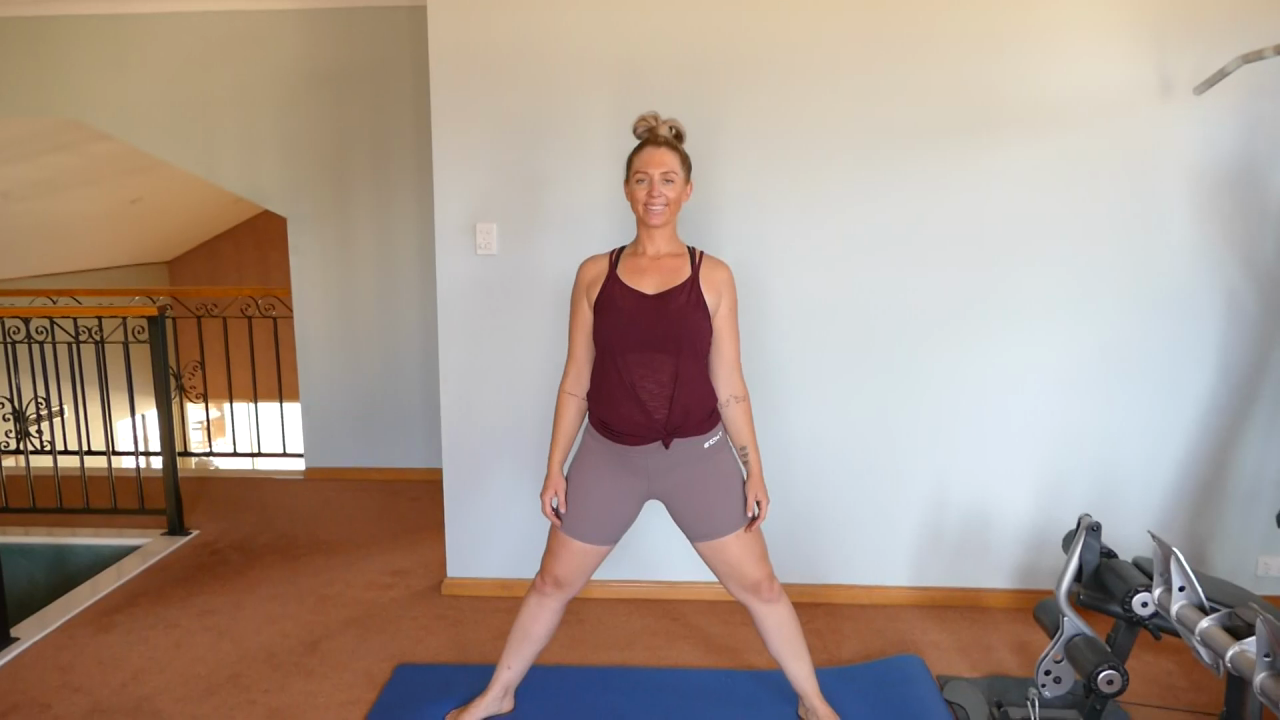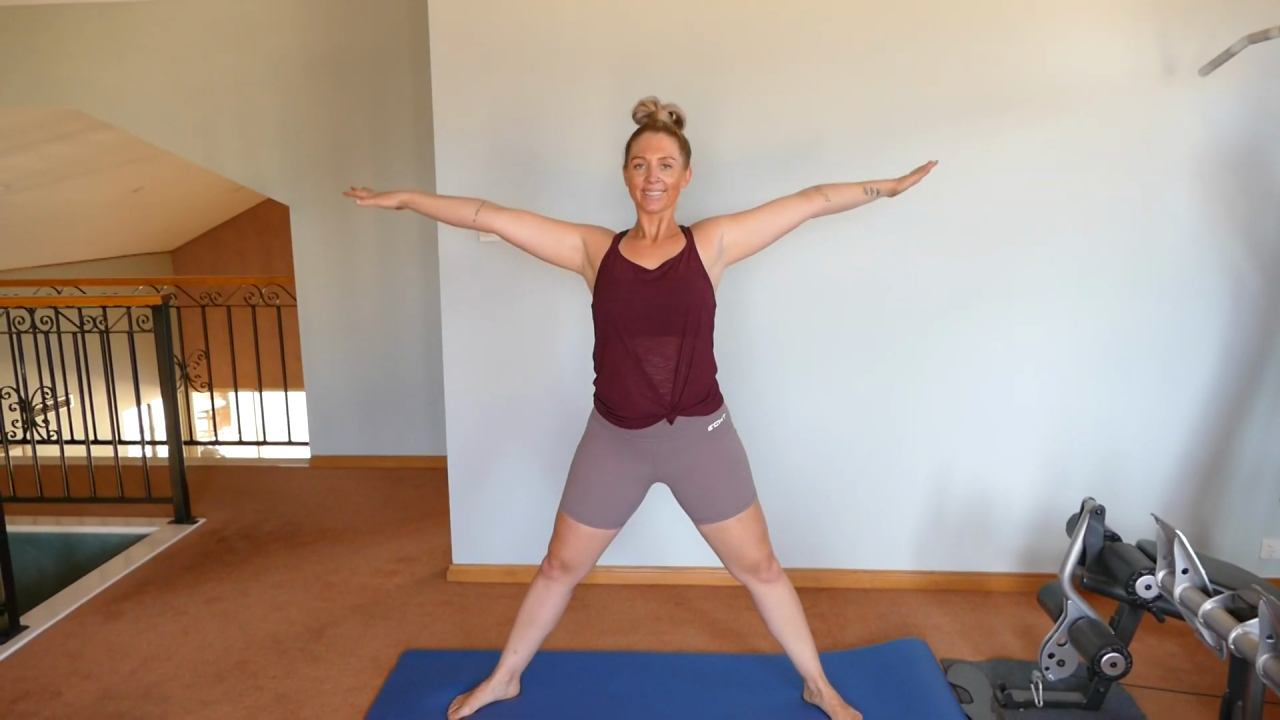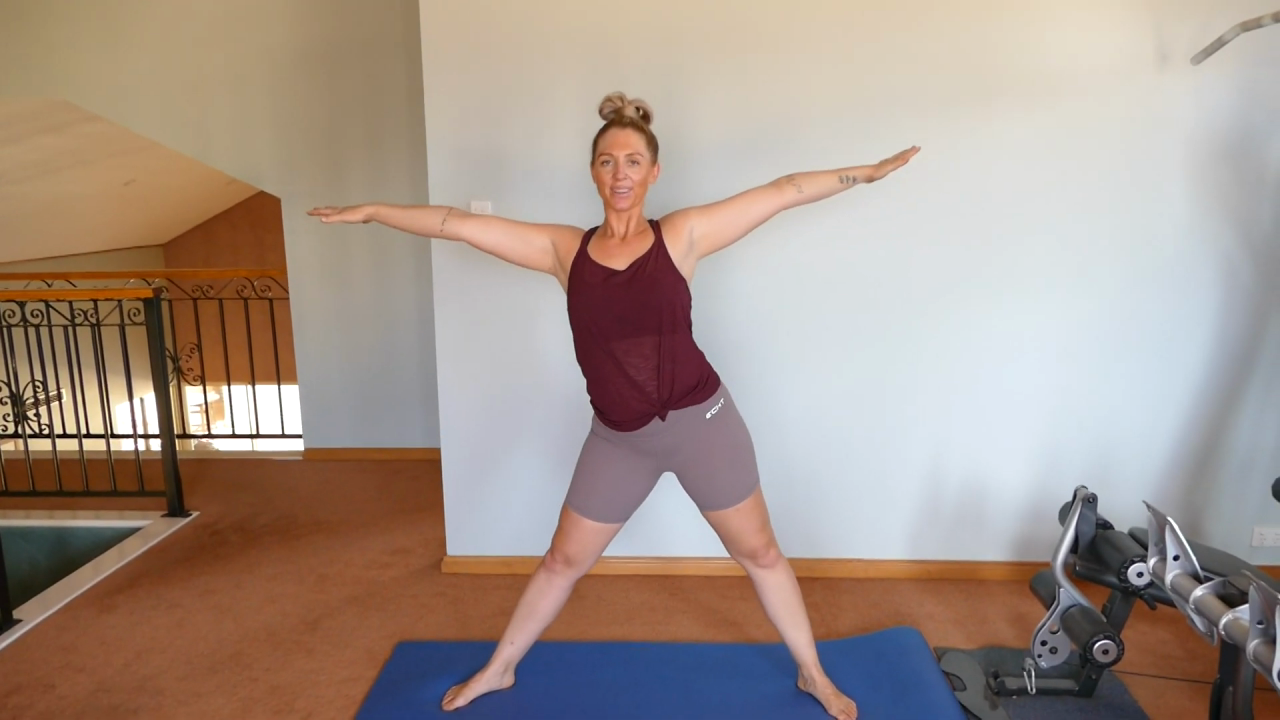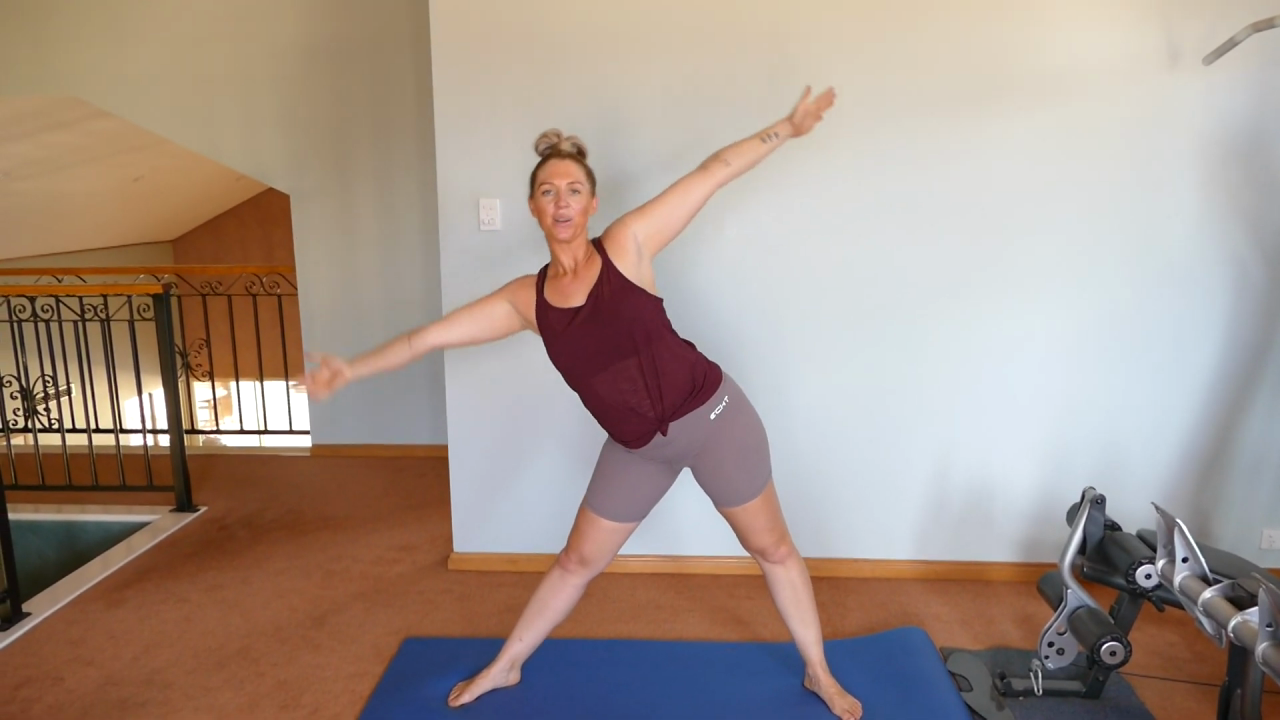
dt=1s
person 1, frame 1
left shoulder: (713, 276)
right shoulder: (594, 274)
left elbow: (730, 381)
right elbow: (575, 379)
left wrist: (755, 468)
right wrist: (553, 466)
left hip: (697, 455)
right hip: (608, 455)
left knee: (759, 586)
right knee: (553, 583)
person 1, frame 2
left shoulder: (712, 243)
right shoulder: (593, 249)
left elbow: (811, 201)
right elbow: (490, 216)
left wrist: (887, 186)
right wrist: (402, 198)
left hip: (701, 437)
right hip: (614, 439)
left knee: (760, 568)
right knee: (560, 568)
person 1, frame 3
left shoulder: (681, 235)
right shoulder: (564, 249)
left elbow: (783, 192)
right elbow: (458, 224)
left wrist: (865, 173)
right wrist: (370, 211)
left hip: (701, 422)
right hip: (618, 438)
left knee: (759, 552)
right knee: (564, 560)
right ankle: (498, 669)
person 1, frame 4
left shoulder: (624, 247)
right shoulder: (525, 298)
left elbow: (706, 178)
right elbow: (434, 335)
left wrist: (784, 129)
right wrist: (355, 368)
left hip: (710, 415)
right hip: (634, 446)
left knee: (772, 548)
right knee: (577, 560)
right ankle: (504, 666)
